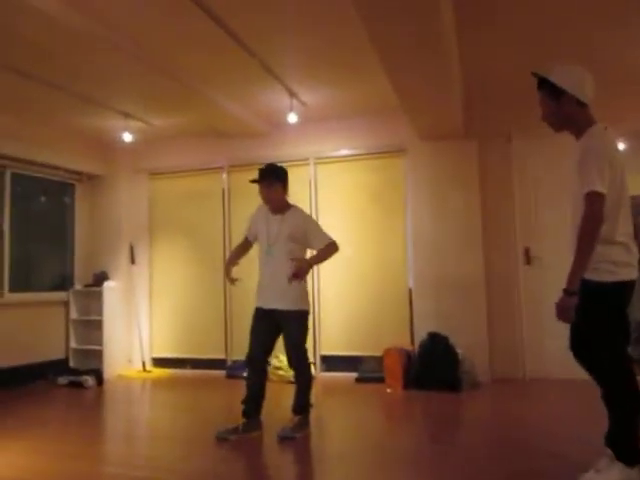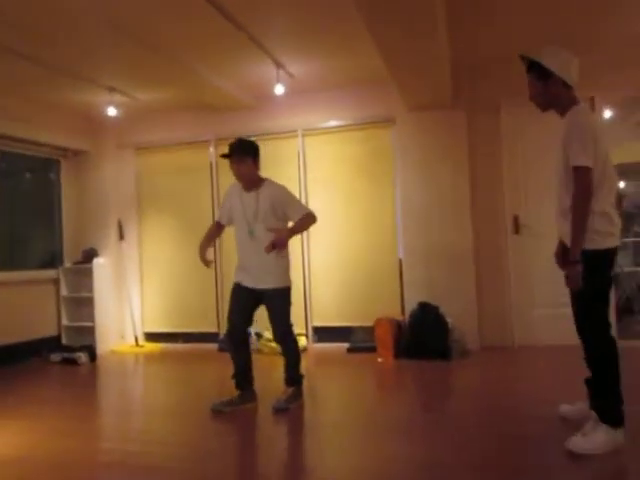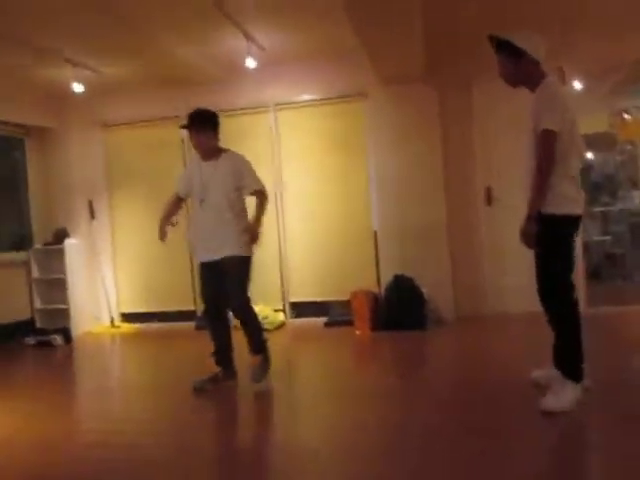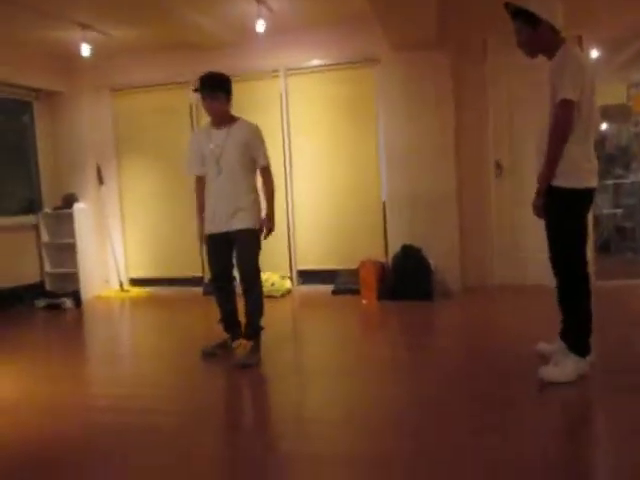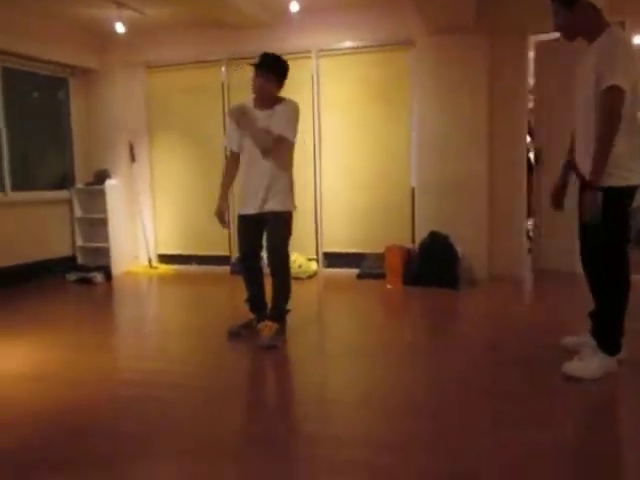
dt=0.4s
person 1, frame 1
left shoulder: (594, 145)
right shoulder: (595, 141)
left elbow: (594, 218)
left wrist: (571, 287)
left hip: (607, 274)
right hip: (604, 272)
right knee: (586, 349)
person 1, frame 2
left shoulder: (577, 121)
right shoulder: (576, 120)
left elbow: (583, 193)
left wrist: (575, 254)
right wrist: (566, 243)
left hip: (593, 244)
right hip: (587, 242)
left knee: (594, 328)
right knee: (588, 327)
left ankle: (610, 423)
right ankle: (598, 402)
person 1, frame 3
left shoulder: (548, 93)
right shoulder: (545, 95)
left elbow: (547, 159)
left wrist: (531, 216)
right wrist: (535, 213)
left hip: (557, 210)
right hip: (556, 209)
left knee: (556, 291)
right knee: (553, 290)
left ankle: (573, 377)
right ankle: (564, 366)
person 1, frame 4
left shoulder: (569, 60)
right shoulder: (560, 64)
left elbow: (562, 127)
left wrist: (543, 185)
right wrist: (547, 183)
left hip: (570, 183)
right hip: (564, 182)
left knee: (569, 265)
right knee: (563, 264)
left ankle: (578, 352)
right ankle: (570, 340)
person 1, frame 5
right shoulder: (590, 53)
left wrist: (594, 184)
right wrist: (564, 177)
right hip: (593, 177)
left knee: (609, 262)
right knee: (594, 259)
left ankle: (608, 349)
right ankle: (600, 334)
person 2, frame 1
left shoulder: (301, 219)
right shoulder: (260, 214)
left elbow: (331, 247)
right elbow: (248, 240)
left wrist: (309, 263)
right wrist: (231, 260)
left hip: (293, 303)
right hip: (265, 302)
left knee: (297, 359)
right knee: (255, 360)
left ankle: (301, 416)
right ankle: (251, 419)
person 2, frame 2
left shoulder: (276, 192)
right shoulder: (232, 194)
left elbow: (309, 217)
right elbow: (219, 224)
left wrist: (288, 233)
right wrist: (204, 244)
left hip: (275, 279)
right hip: (244, 279)
left knee: (282, 333)
right knee: (235, 332)
left ankle: (293, 387)
right ankle: (245, 391)
person 2, frame 3
left shoulder: (236, 162)
right shoulder: (192, 168)
left elbow: (260, 195)
right elbow: (180, 197)
left wrist: (255, 222)
right wrist: (164, 218)
left hip: (235, 248)
right hip: (206, 251)
left knee: (237, 303)
right knee: (213, 310)
left ankle: (259, 352)
right ankle: (226, 368)
person 2, frame 4
left shoulder: (249, 131)
right shoulder: (199, 138)
left elbow: (265, 173)
right elbow: (200, 182)
left wrist: (269, 212)
right wrist: (200, 221)
left hip: (244, 219)
right hip: (214, 222)
left knee: (249, 278)
right knee: (219, 280)
left ankle: (250, 340)
right ankle: (232, 334)
person 2, frame 5
left shoulder: (289, 110)
right shoulder: (240, 115)
left elbow: (276, 147)
right elbow: (234, 158)
left wrist: (247, 124)
right wrist: (223, 197)
left hip: (278, 201)
right hip: (247, 201)
left knee: (277, 261)
right knee: (247, 259)
left ankle: (276, 321)
right ankle: (258, 315)
